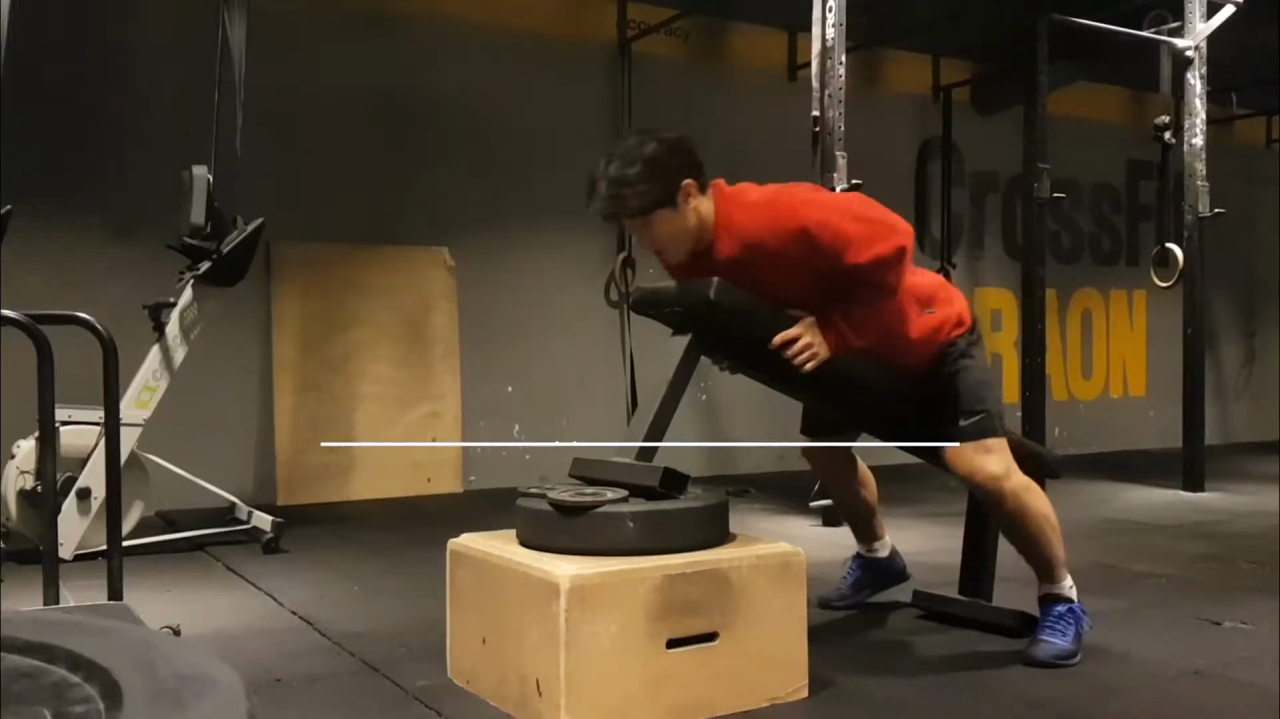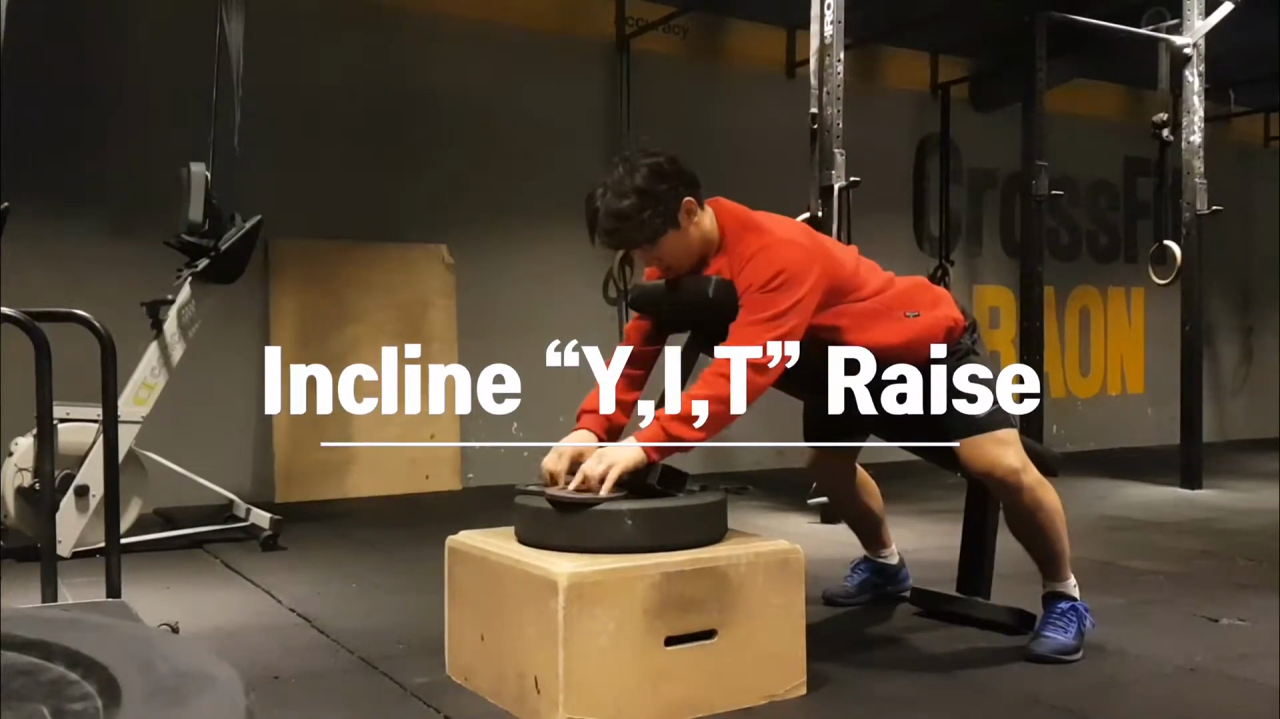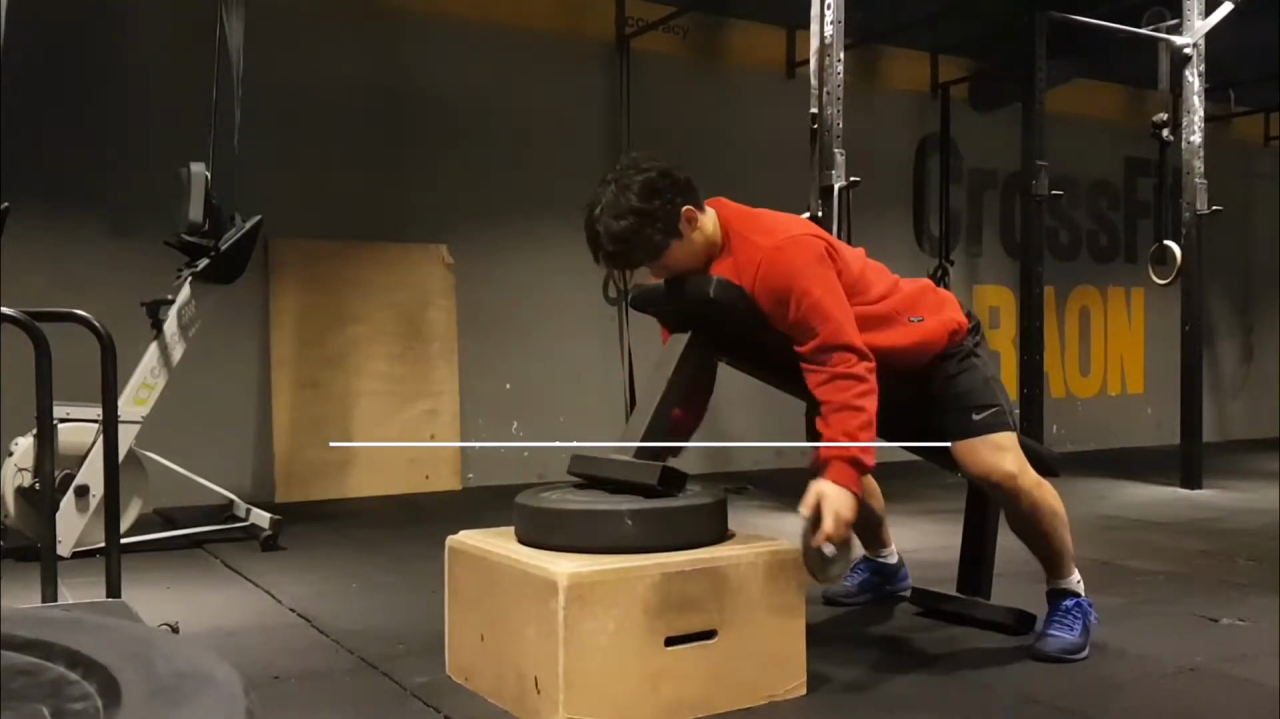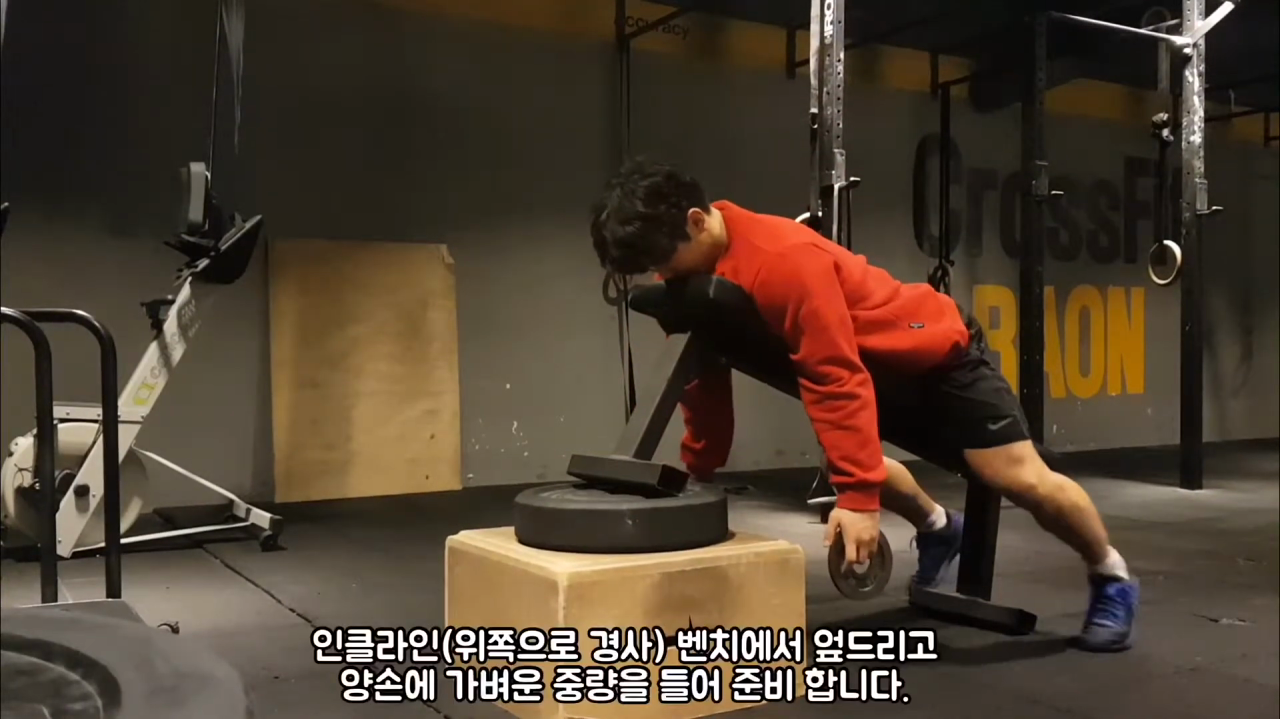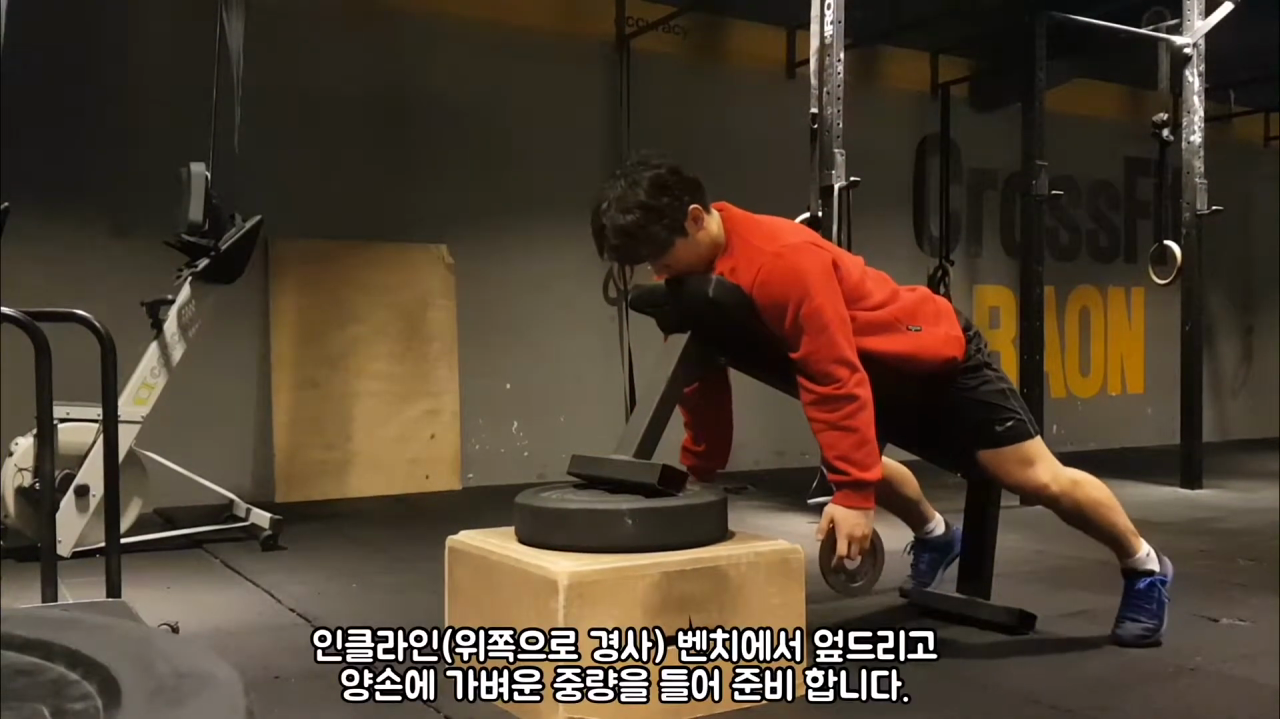
dt=1s
person 1, frame 1
left shoulder: (769, 216)
right shoulder: (689, 253)
left elbow: (888, 241)
right elbow: (743, 300)
left wrist: (834, 334)
left hip: (930, 337)
right hip: (849, 352)
left knee: (987, 470)
right knee: (824, 451)
left ankle: (1062, 600)
right ankle: (878, 558)
person 1, frame 2
left shoulder: (775, 253)
right shoulder: (678, 262)
left elbow: (747, 370)
right elbow: (637, 353)
left wrist: (646, 444)
right wrist: (590, 429)
left hip: (927, 341)
left knee: (1001, 467)
right knee: (826, 461)
left ankle: (1064, 599)
right ankle: (884, 564)
person 1, frame 3
left shoulder: (783, 252)
right shoulder: (690, 265)
left elbow: (843, 365)
left wrist: (843, 475)
left hip: (933, 343)
right hip: (872, 357)
left knee: (999, 469)
right knee: (822, 463)
left ankle: (1069, 595)
right ankle: (884, 563)
person 1, frame 4
left shoulder: (784, 259)
right shoulder: (695, 269)
left elbow: (836, 379)
right elbow: (706, 378)
left wrist: (859, 496)
right wrist: (696, 475)
left hip: (935, 348)
right hip: (878, 368)
left knee: (1021, 479)
right knee: (853, 456)
left ankle: (1111, 578)
right ankle: (938, 526)
person 1, frame 5
left shoulder: (782, 258)
right shoulder: (691, 271)
left elbow: (835, 378)
right elbow: (703, 379)
left wrist: (853, 494)
right wrist: (697, 475)
left hip: (937, 355)
right hip: (878, 372)
left knee: (1035, 476)
right knee: (852, 455)
left ankle: (1144, 569)
right ankle: (935, 535)
